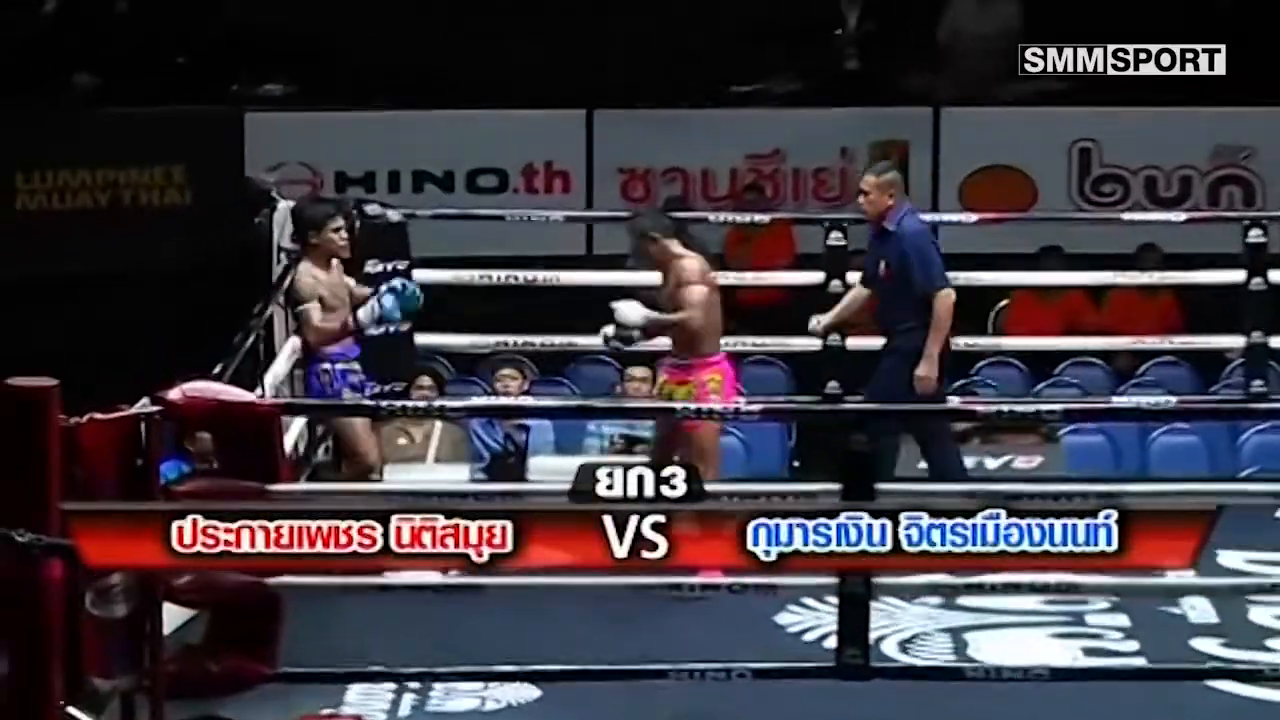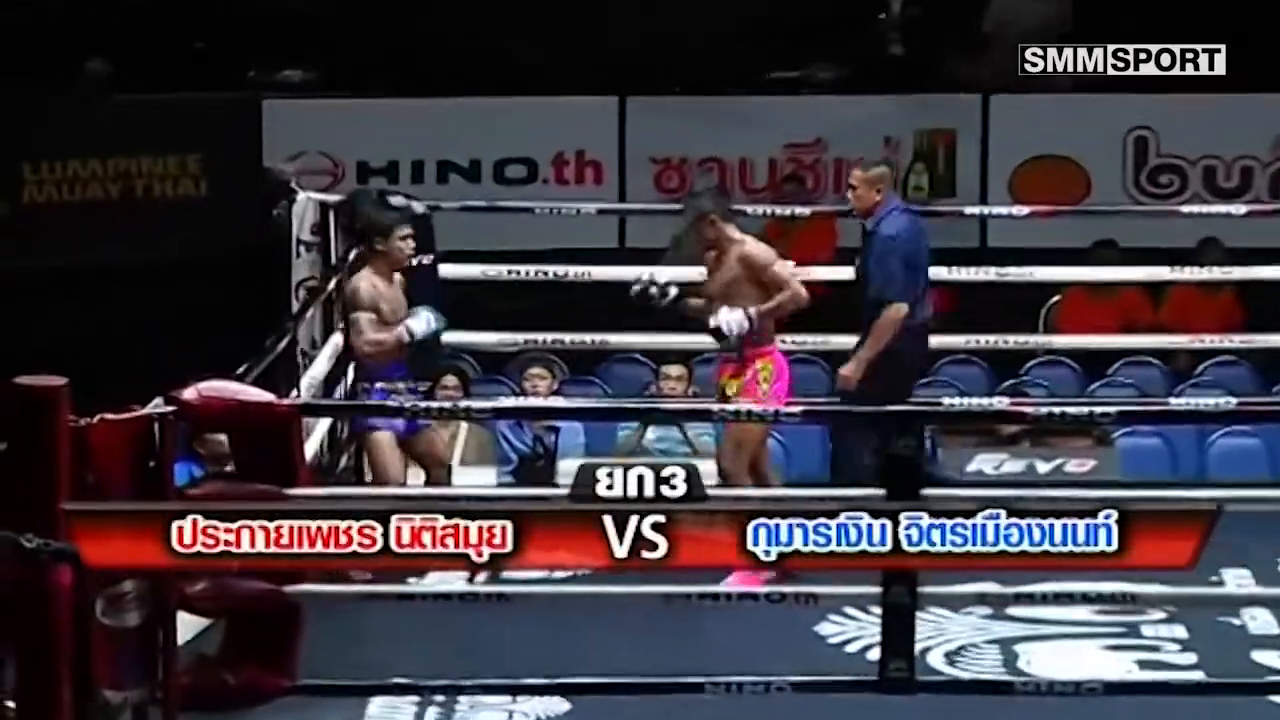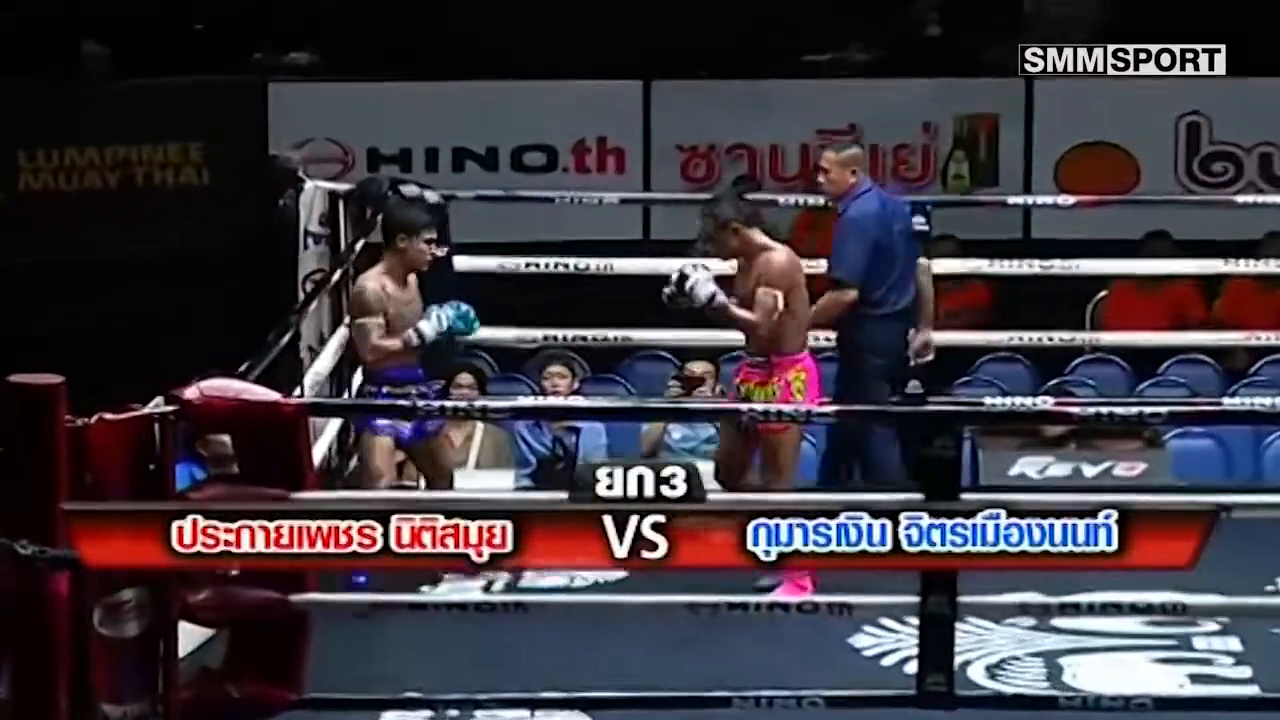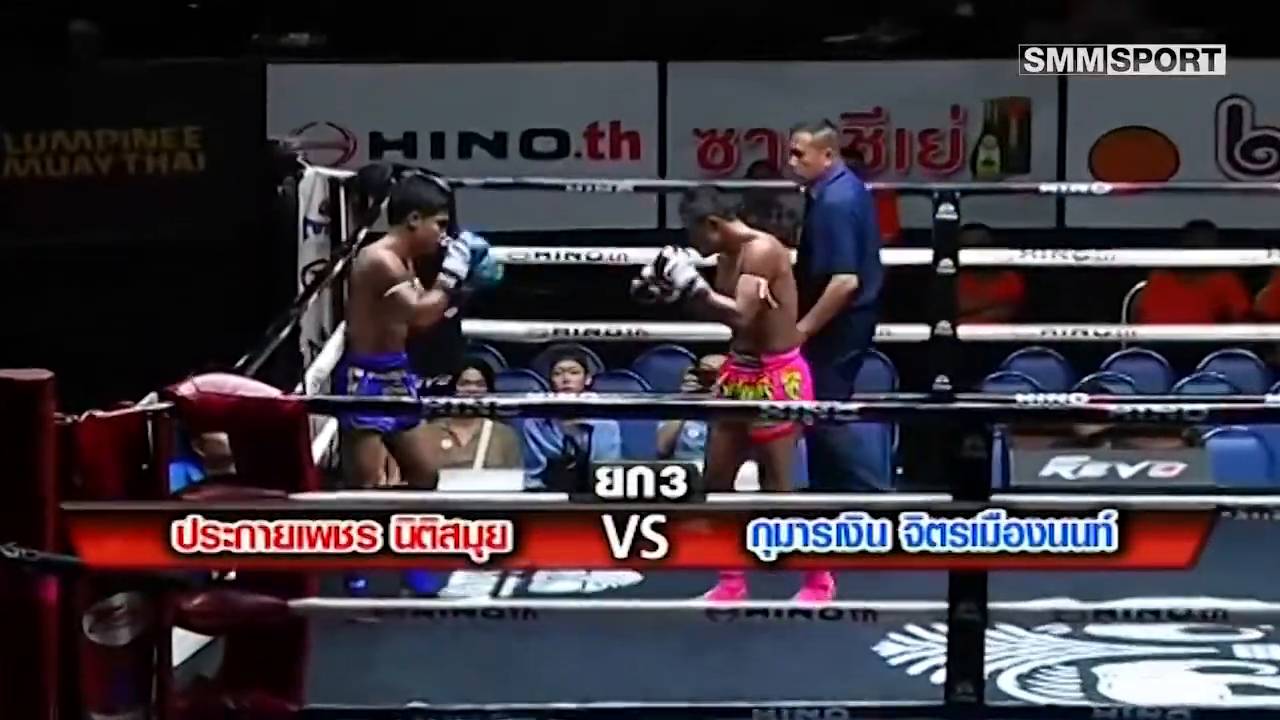
dt=0.3s
person 1, frame 1
left shoulder: (689, 267)
right shoulder: (673, 269)
left elbow: (693, 323)
left wrist: (643, 318)
right wrist: (636, 330)
left hip: (704, 376)
right hip: (681, 372)
left knee: (703, 471)
right knee: (660, 458)
person 1, frame 2
left shoulder: (752, 252)
right shoulder: (714, 258)
left elbow: (799, 296)
left wrist: (750, 316)
right wrist: (670, 297)
left hip: (759, 368)
right hip: (731, 366)
left knee: (731, 463)
right knee: (752, 463)
person 1, frame 3
left shoulder: (778, 261)
right shoulder: (746, 262)
left elbow: (758, 325)
left wrist: (711, 299)
right wrist: (697, 296)
left hip: (785, 377)
right hip: (753, 371)
left knee: (777, 482)
right knee: (728, 468)
left ankle: (800, 576)
person 1, frame 4
left shoulder: (761, 250)
right shoulder: (729, 256)
left elbow: (740, 316)
right elbow: (720, 308)
left wrist: (691, 284)
right wrist: (670, 289)
left hip: (775, 376)
right hip: (738, 373)
left knee: (776, 489)
right knee: (716, 478)
left ankle: (819, 580)
right ankle: (732, 580)
person 2, frame 1
left shoulder: (913, 235)
right shoulder: (881, 234)
left elbow: (944, 296)
right elbow: (866, 288)
left wrist: (930, 359)
right wrist: (830, 318)
left hip: (914, 343)
right hip: (905, 341)
left knee: (879, 428)
right knee: (933, 432)
person 2, frame 2
left shoulder: (887, 237)
right shoulder: (903, 222)
left elbow: (896, 308)
left wrist: (858, 362)
left hip: (891, 349)
right hip: (907, 346)
left knee: (853, 431)
right knee: (888, 430)
person 2, frame 3
left shoulder: (856, 218)
right shoulder: (892, 206)
left elbow: (846, 293)
right elbow: (920, 268)
right wrist: (924, 326)
left hip: (869, 335)
right hip: (893, 329)
left knee: (873, 429)
right knee: (846, 418)
person 2, frame 4
left shoulder: (833, 202)
right shoulder: (848, 189)
left elbow: (844, 281)
left wrist: (800, 332)
left hip: (837, 326)
right hip: (850, 322)
left knee: (825, 422)
person 3, frame 1
left shoulder: (333, 267)
right shoulder: (306, 278)
left elbow: (361, 296)
right elbow: (314, 334)
left wrist: (390, 291)
right wrist: (361, 319)
left hip: (351, 371)
right hip: (330, 375)
left knee: (364, 463)
right knee: (367, 462)
person 3, frame 2
left shoulder: (396, 280)
right shoulder: (363, 287)
right elbow: (364, 346)
left wrist: (423, 323)
right wrist: (412, 330)
left hip: (402, 390)
right hip: (375, 394)
right knee: (391, 484)
person 3, frame 3
left shoulder: (411, 280)
right shoulder: (371, 288)
right elbow: (370, 352)
left wrist: (444, 320)
right wrist: (423, 331)
left hip: (415, 391)
right hip: (382, 396)
left knee: (442, 477)
right knee: (380, 488)
person 3, frame 4
left shoulder: (403, 261)
right shoulder: (380, 261)
left elbow: (417, 314)
right elbow: (420, 315)
left wrist: (461, 285)
right wrist: (455, 269)
left hip: (397, 378)
right hip: (367, 381)
left knee: (425, 475)
right knee: (368, 488)
